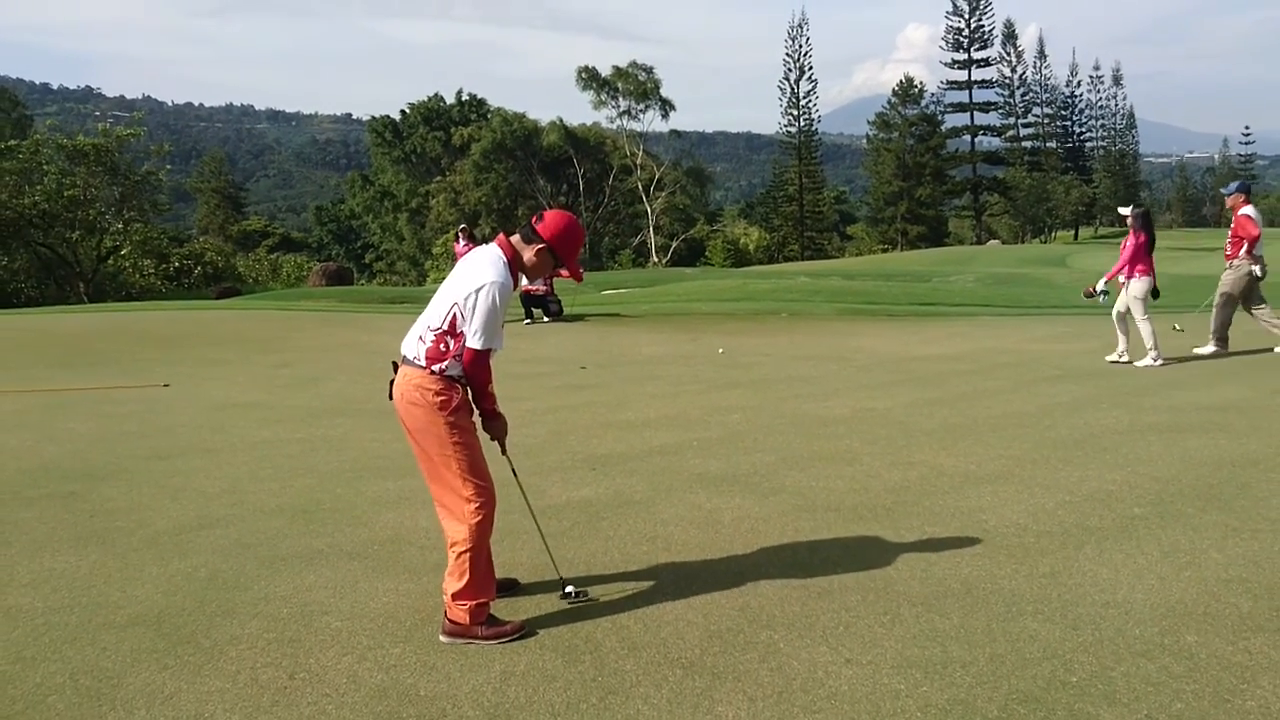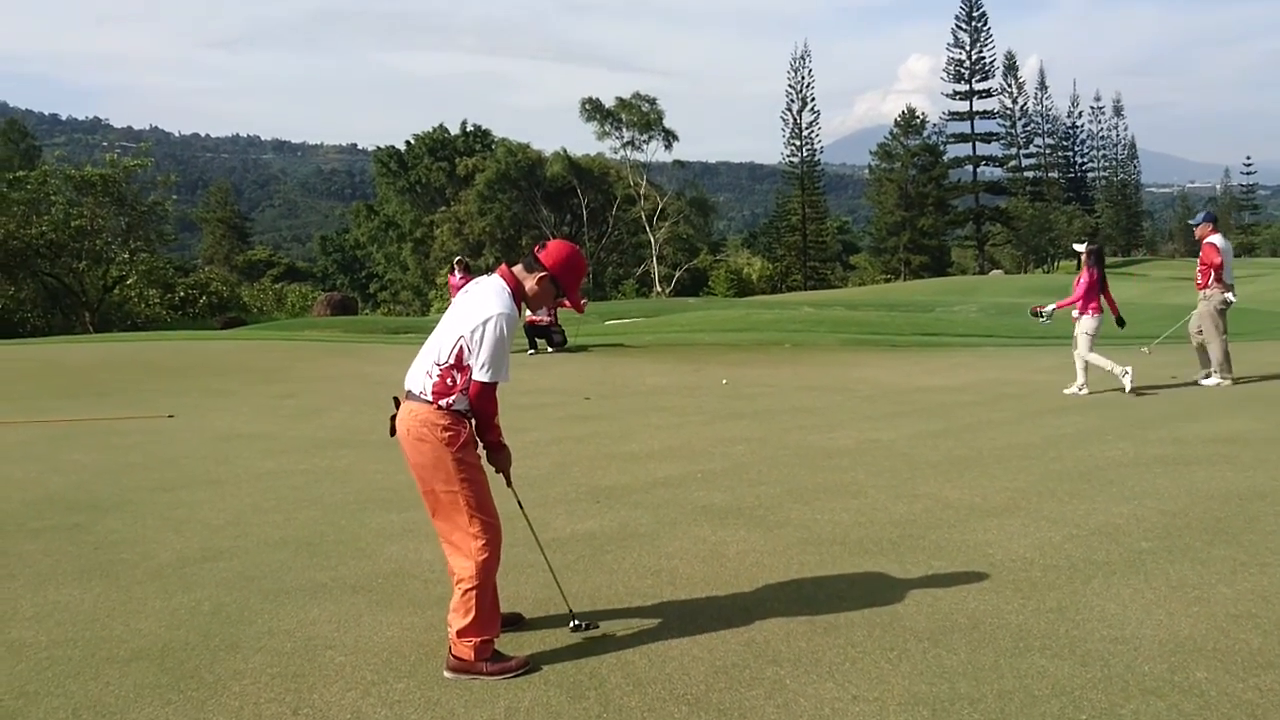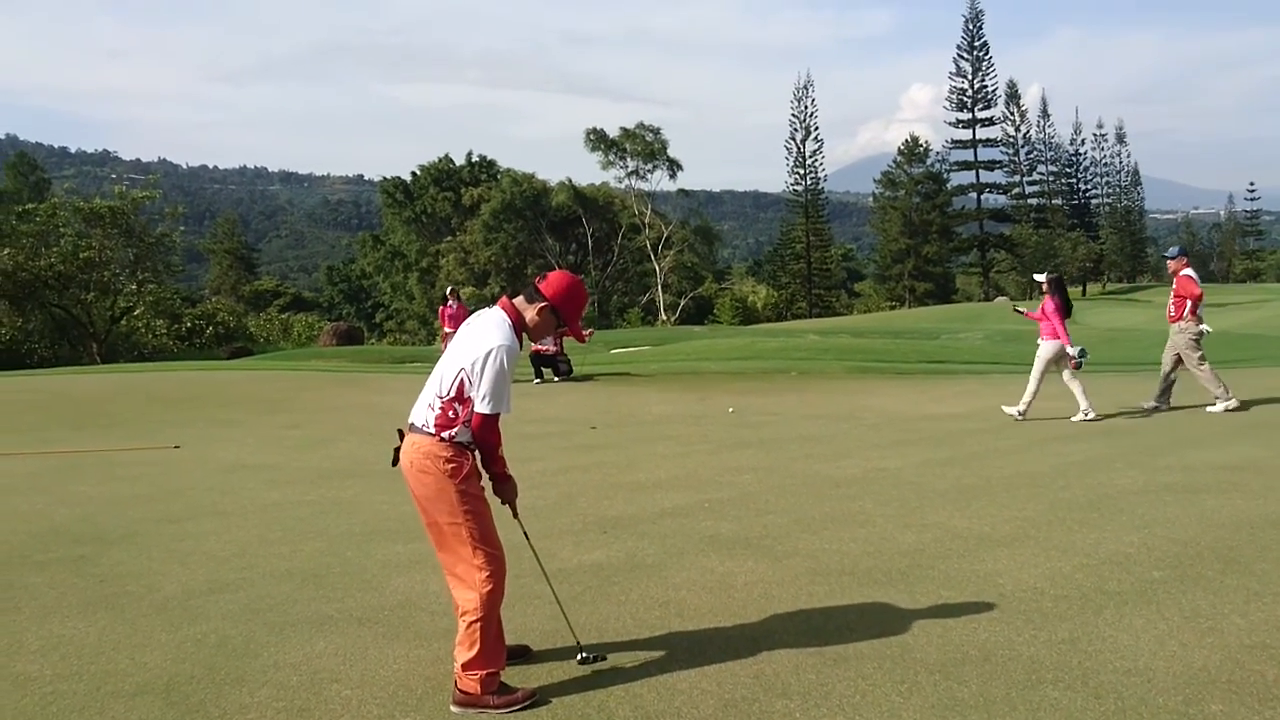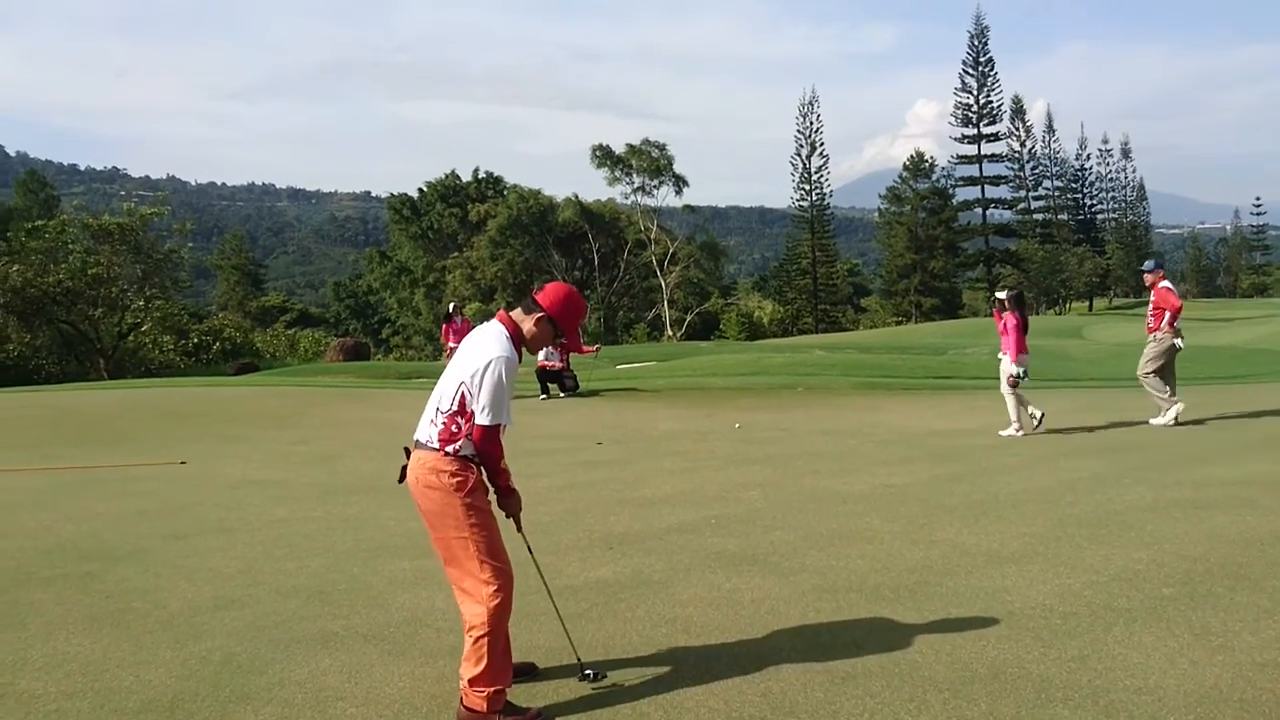
dt=0.3s
person 1, frame 1
left shoulder: (485, 254)
right shoulder: (495, 280)
right elbow: (474, 359)
left wrist: (484, 409)
right wrist: (490, 413)
left hip: (422, 379)
right hip: (432, 389)
left knee: (459, 492)
right knee: (473, 499)
left ankle: (470, 577)
right ankle: (465, 615)
person 1, frame 2
left shoulder: (485, 285)
right shoulder: (500, 312)
right elbow: (481, 392)
left wrist: (488, 440)
right wrist: (495, 445)
left hip: (422, 413)
right hip: (438, 424)
left knee: (465, 528)
right knee: (478, 535)
left ankle: (478, 612)
right ankle: (469, 651)
person 1, frame 3
left shoulder: (487, 317)
right shoulder: (502, 343)
right elbow: (484, 424)
left wrist: (494, 471)
right wrist: (501, 475)
left hip: (429, 446)
right hip: (441, 456)
left knee: (472, 561)
right knee: (483, 567)
left ankle: (485, 646)
right ankle: (475, 684)
person 1, frame 4
left shoulder: (489, 333)
right shoulder: (500, 355)
right elbow: (484, 436)
left wrist: (498, 484)
right wrist: (505, 489)
left hip: (437, 462)
right hip: (447, 471)
left knee: (478, 575)
right knee: (491, 581)
left ankle: (492, 661)
